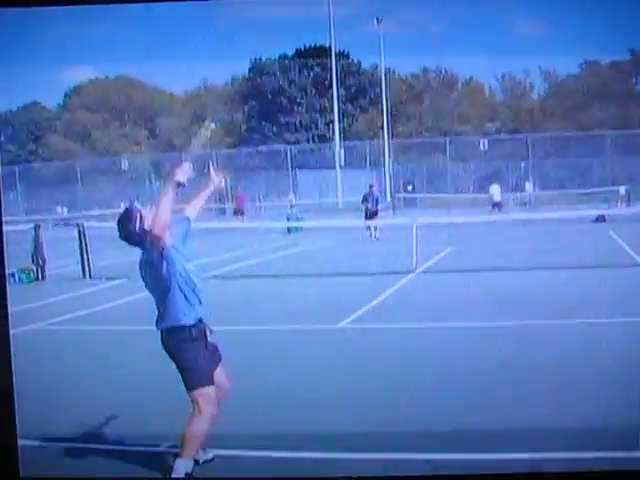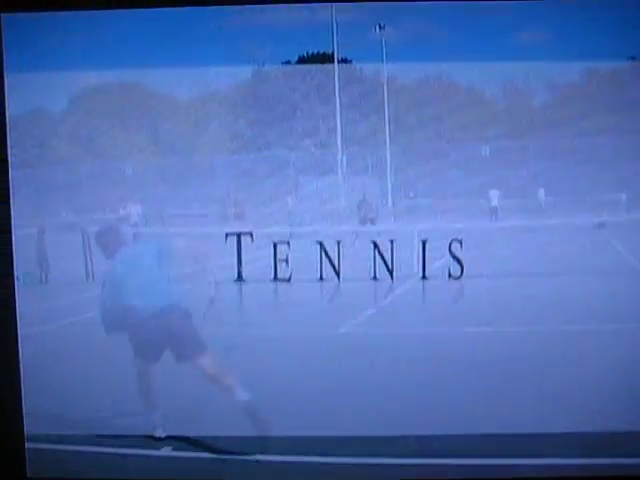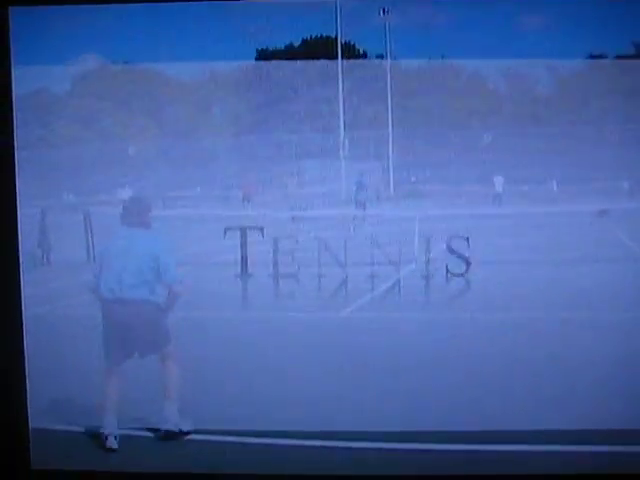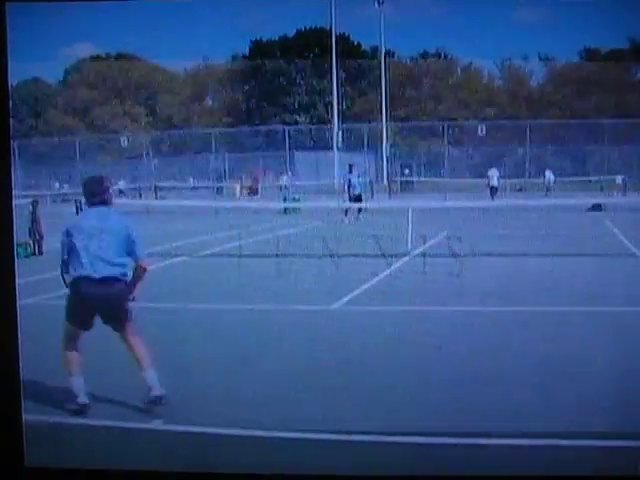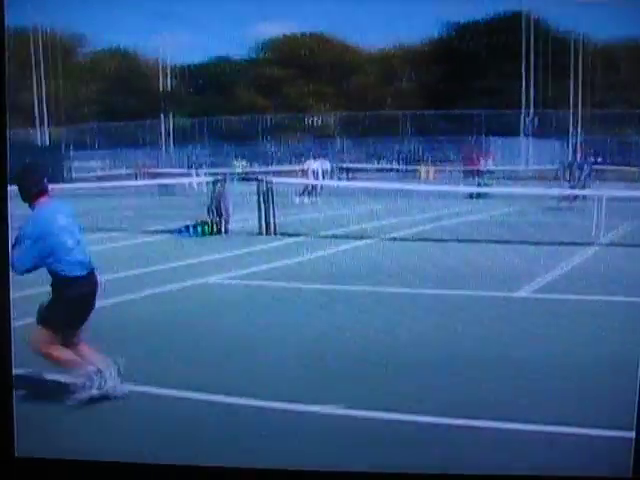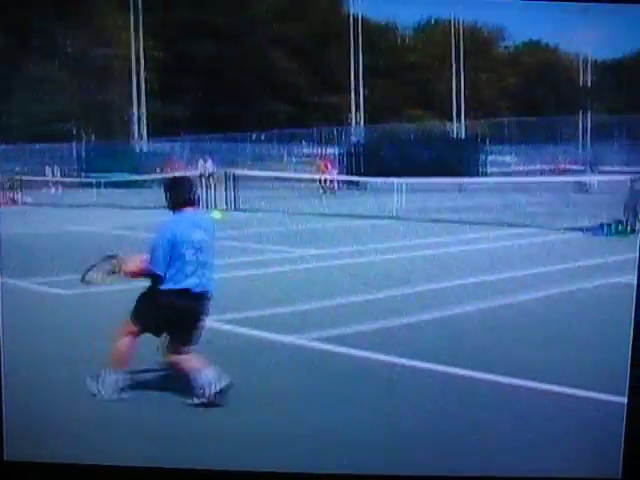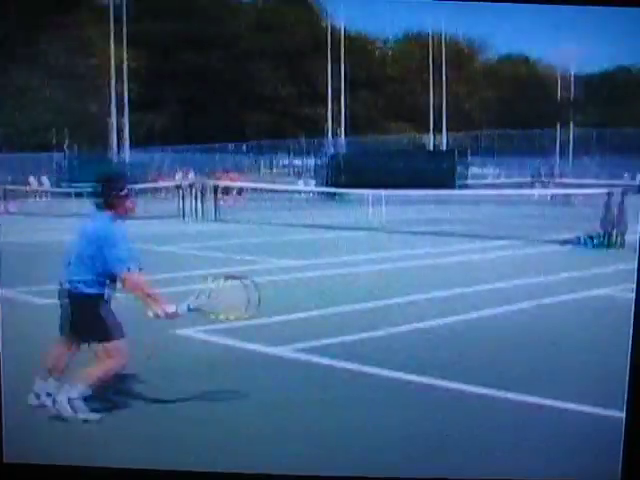
dt=0.7s
person 1, frame 1
left shoulder: (172, 237)
right shoulder: (154, 255)
left elbow: (188, 213)
right elbow: (156, 230)
left wrist: (209, 188)
right wrist: (174, 184)
left hip: (194, 328)
right hip: (182, 334)
left knee: (221, 386)
right knee: (205, 405)
left ankle: (193, 450)
person 1, frame 2
left shoulder: (110, 276)
right shoulder: (146, 249)
left elbow: (110, 323)
right elbow: (169, 253)
left wrist: (129, 324)
left hip: (144, 327)
right hip: (173, 317)
left knee: (143, 371)
right knee: (210, 369)
left ankle: (156, 427)
right ankle: (242, 398)
person 1, frame 3
left shoulder: (111, 245)
right shoulder: (155, 243)
left elbow: (97, 288)
right elbow: (174, 290)
right wrist: (163, 312)
left hip: (111, 312)
right hip: (142, 309)
left knee: (112, 372)
right knee: (169, 359)
left ankle: (109, 431)
right ankle: (171, 420)
person 1, frame 4
left shoulder: (74, 224)
right shoulder: (121, 223)
left elbow: (65, 264)
right elbow: (141, 265)
right wrist: (129, 290)
left hip: (82, 288)
right hip: (114, 289)
left knee: (70, 341)
right knee: (131, 337)
left ankle: (79, 395)
right ankle: (153, 386)
person 1, frame 5
left shoulder: (36, 222)
right shoulder: (63, 209)
left elbow: (20, 265)
left wrist: (15, 249)
right wrist: (23, 243)
left hip: (72, 287)
right hip: (84, 281)
left knee: (42, 344)
right knee: (69, 340)
left ankle: (95, 376)
right ankle: (107, 376)
person 1, frame 6
left shoulder: (170, 226)
right shoulder: (207, 224)
left elbow: (157, 270)
left wrist: (134, 268)
right wrist: (145, 260)
left hip: (170, 296)
right hip: (198, 301)
left knee: (128, 333)
right knee: (178, 352)
left ankle: (111, 384)
right ankle: (211, 379)
person 1, frame 7
left shoulder: (95, 224)
right shoulder: (111, 230)
right elbow: (127, 275)
right wrist: (157, 303)
left hip: (74, 294)
right hip: (87, 298)
left knee: (69, 343)
right knee: (117, 356)
left ankle: (42, 390)
right ankle: (70, 398)
